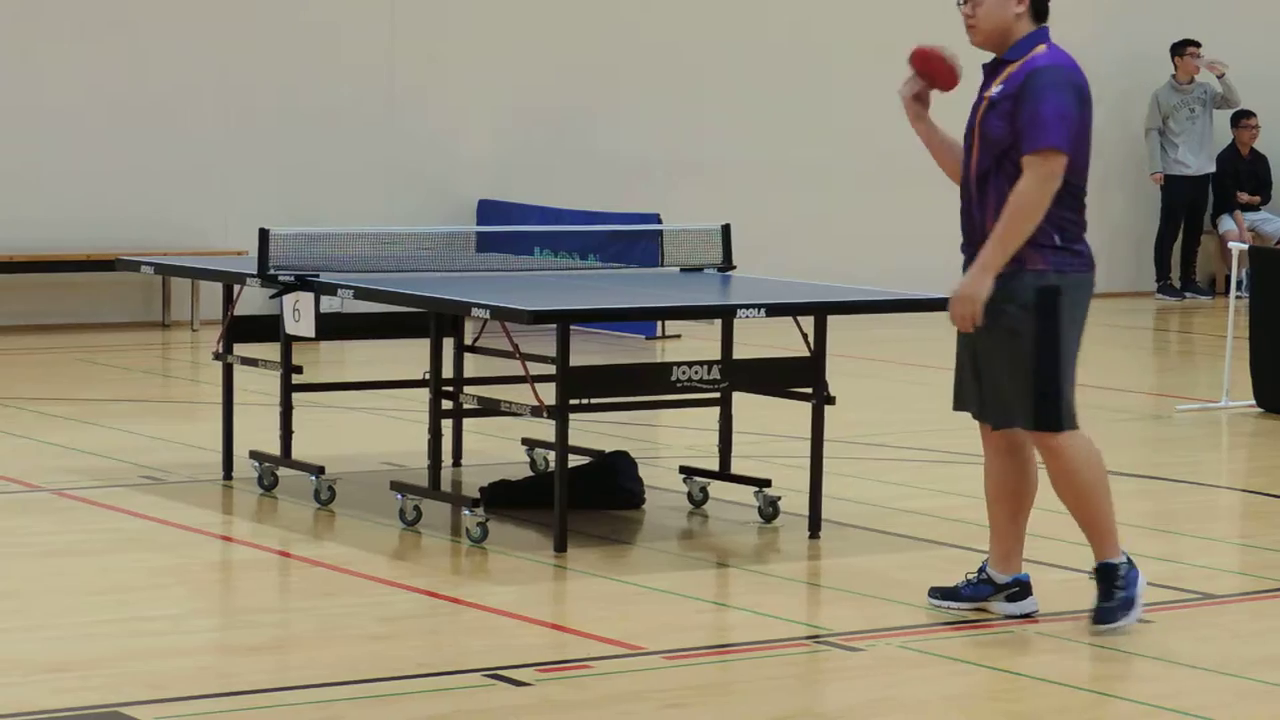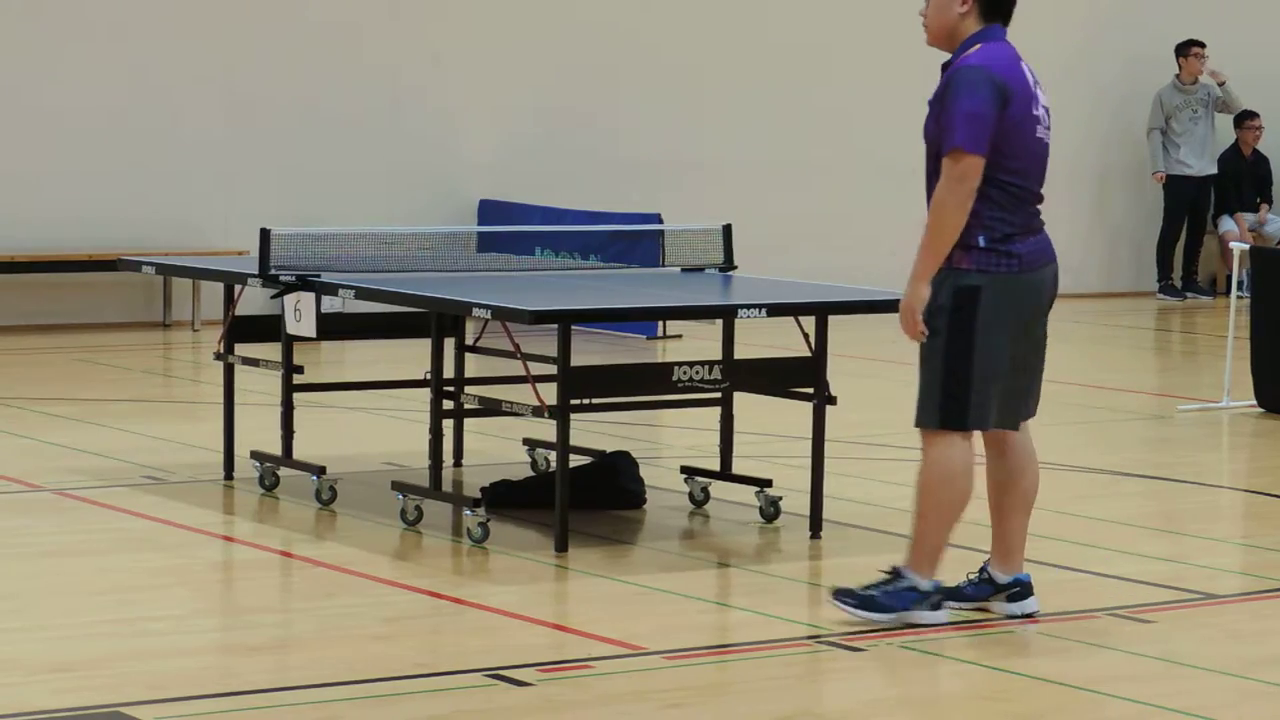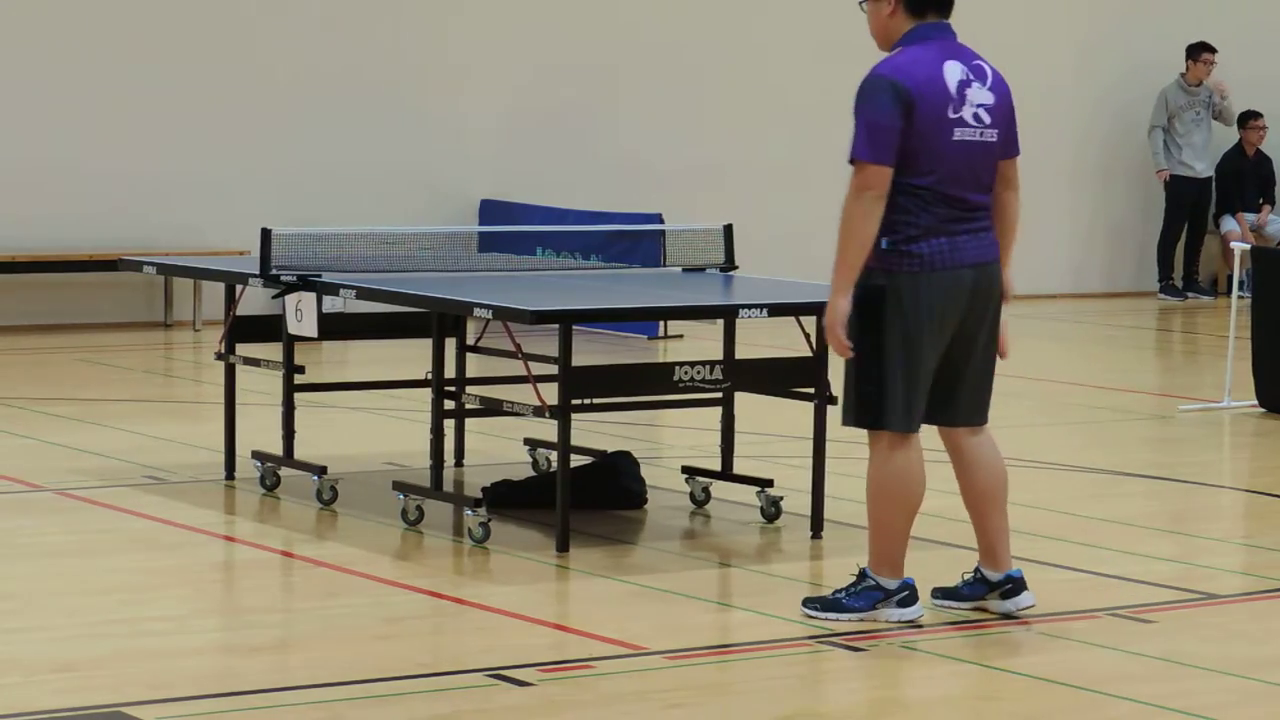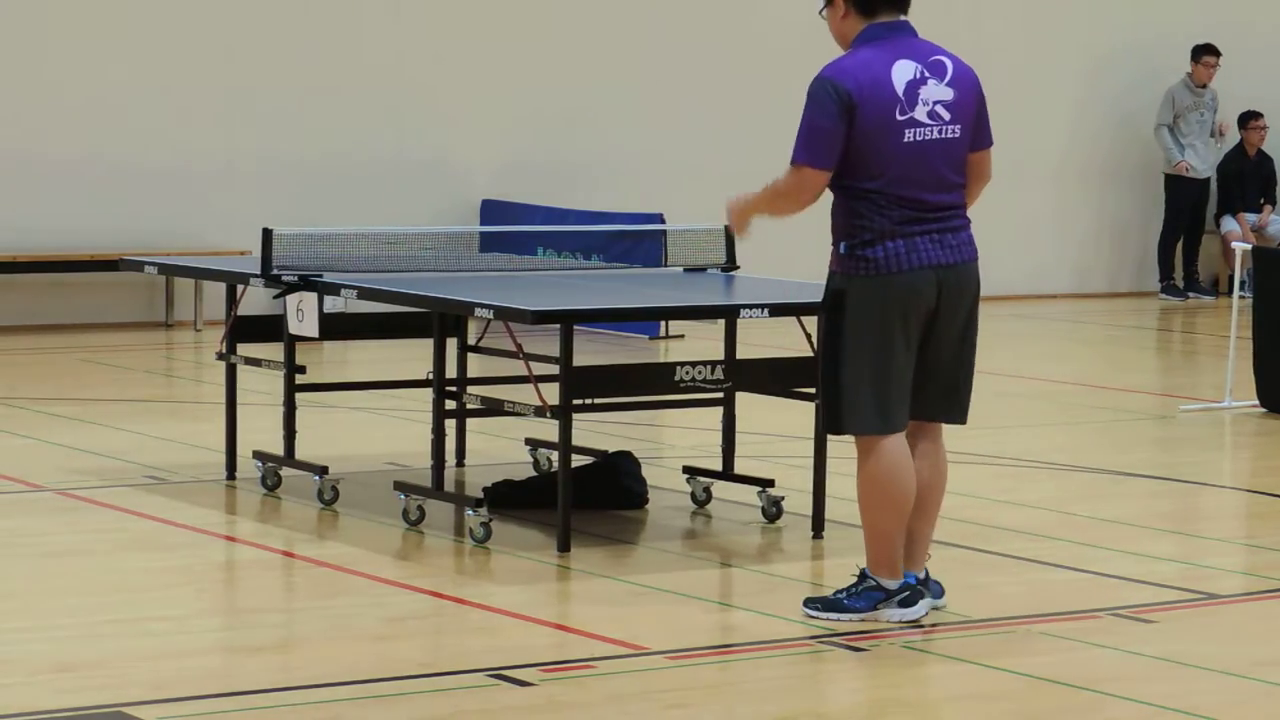
dt=0.4s
person 1, frame 1
left shoulder: (1049, 73)
right shoulder: (999, 79)
left elbow: (1040, 181)
left wrist: (982, 270)
right wrist: (919, 119)
left hip: (1039, 280)
right hip: (998, 281)
left knee: (1049, 429)
right knee: (999, 428)
left ankle: (1114, 564)
right ankle: (1004, 576)
person 1, frame 2
left shoulder: (974, 71)
right shoulder: (1013, 70)
left elbow: (961, 185)
left wrist: (920, 280)
left hip: (983, 274)
right hip: (1025, 266)
left knee: (947, 428)
right knee: (1005, 424)
left ankle: (917, 581)
right ankle: (1008, 578)
person 1, frame 3
left shoulder: (891, 77)
right shoulder: (988, 76)
left elbow: (869, 191)
right elbow: (1007, 186)
left wrist: (841, 291)
right wrist: (1001, 267)
left hip: (909, 274)
right hip: (975, 269)
left knee: (892, 431)
right knee: (966, 426)
left ankle: (887, 584)
right ankle: (1000, 574)
person 1, frame 4
left shoulder: (841, 80)
right shoulder: (959, 73)
left elbow: (803, 189)
right elbow: (979, 173)
left wrist: (747, 208)
left hip: (877, 274)
right hip: (954, 266)
left knee: (881, 431)
right knee: (925, 425)
left ankle: (888, 585)
right ankle: (917, 573)
person 2, frame 1
left shoulder: (1205, 91)
right shoulder: (1162, 95)
left elbow: (1234, 103)
right elbow: (1152, 132)
left wrist: (1221, 76)
right wrist: (1156, 167)
left hip: (1202, 172)
right hip: (1175, 173)
left knee: (1194, 230)
right knee: (1170, 229)
left ankle: (1188, 281)
right ankle: (1163, 283)
person 2, frame 2
left shoulder: (1208, 92)
right shoulder: (1165, 94)
left elbow: (1235, 109)
right elbow: (1154, 132)
left wrist: (1222, 83)
right wrist: (1158, 167)
left hip: (1204, 172)
right hip: (1177, 173)
left knee: (1197, 230)
right knee: (1172, 229)
left ankle: (1190, 281)
right ankle: (1164, 283)
person 2, frame 3
left shoulder: (1210, 93)
right shoulder: (1169, 93)
left elbow: (1229, 121)
right elbow: (1156, 129)
left wrist: (1223, 99)
right wrist: (1161, 163)
left hip: (1204, 173)
right hip: (1179, 173)
left knee: (1198, 230)
right knee: (1173, 229)
left ankle: (1191, 281)
right ankle: (1165, 283)
person 2, frame 4
left shoulder: (1212, 95)
right shoulder: (1175, 92)
right elbow: (1161, 128)
left wrist: (1219, 130)
right wrist: (1175, 158)
left hip: (1204, 173)
right hip: (1179, 173)
left knee: (1196, 230)
right knee: (1173, 229)
left ankle: (1191, 281)
right ankle: (1166, 283)
person 3, frame 1
left shoulder: (1261, 159)
right shoulder: (1225, 159)
right elbow: (1228, 199)
left wrist: (1250, 199)
right wrist: (1243, 230)
left hip: (1254, 212)
right hip: (1228, 213)
right knee: (1231, 237)
right ankle: (1234, 279)
person 3, frame 2
left shoulder: (1262, 160)
right shoulder: (1227, 160)
right elbow: (1228, 200)
left wrist: (1263, 210)
right wrist: (1244, 230)
left hip: (1256, 213)
right hip: (1229, 214)
right knee: (1230, 237)
right ankle: (1234, 280)
person 3, frame 3
left shoulder: (1265, 161)
right shoulder: (1229, 160)
left elbow: (1269, 195)
right elbow: (1230, 199)
left wrist: (1264, 213)
right wrist: (1245, 230)
left hip: (1257, 213)
right hip: (1231, 214)
right knee: (1232, 237)
right ankle: (1235, 280)
person 3, frame 4
right shoulder: (1230, 161)
right elbow: (1232, 200)
right wrist: (1246, 230)
left hip: (1259, 213)
right hip: (1232, 214)
right knee: (1232, 237)
right ankle: (1236, 279)
